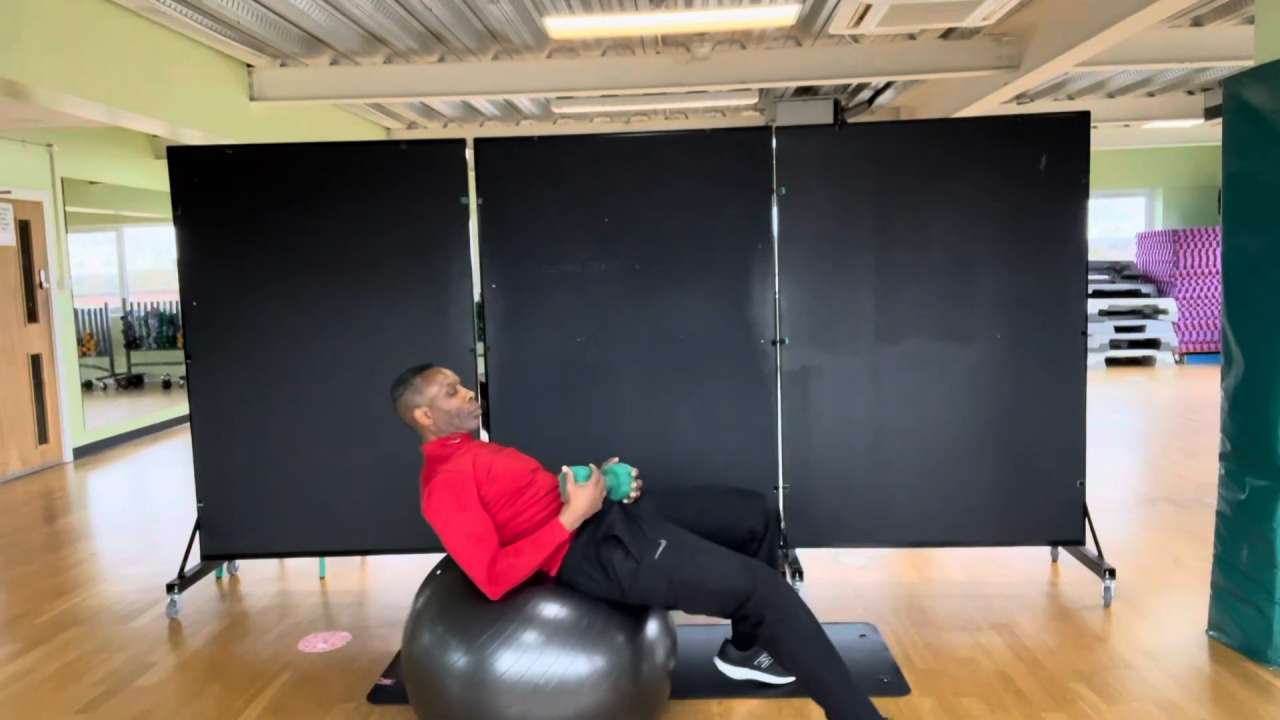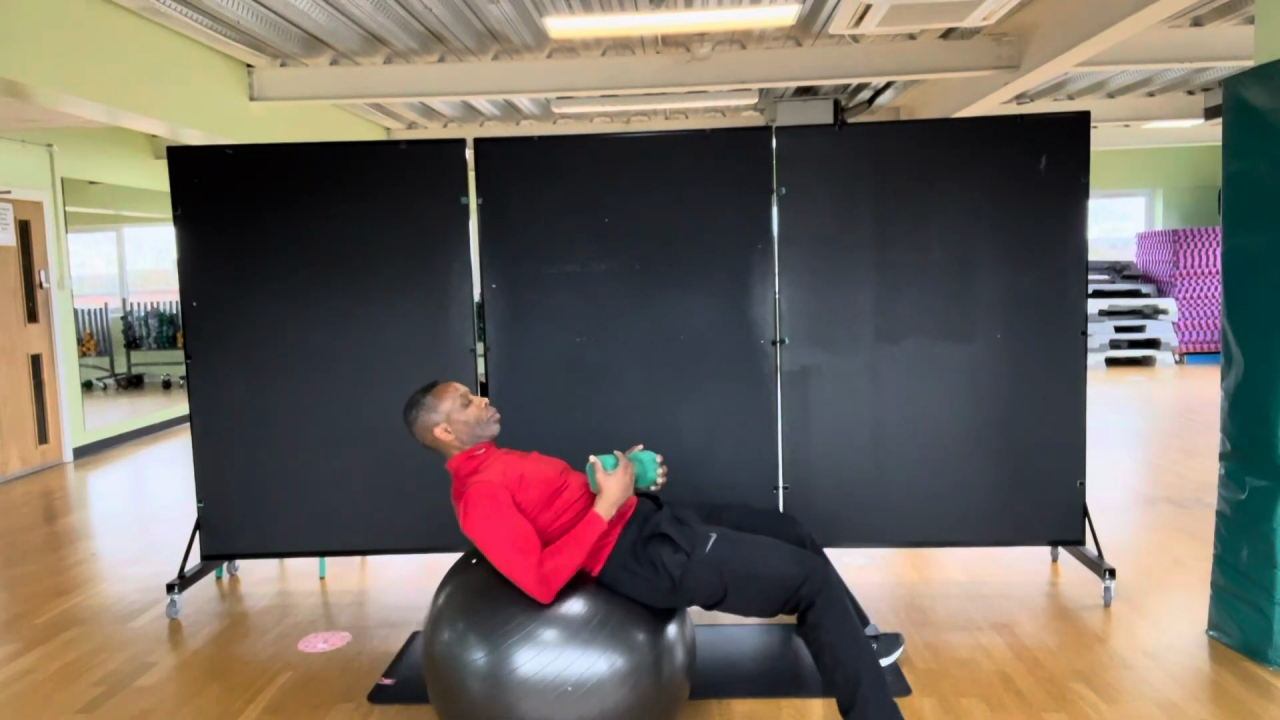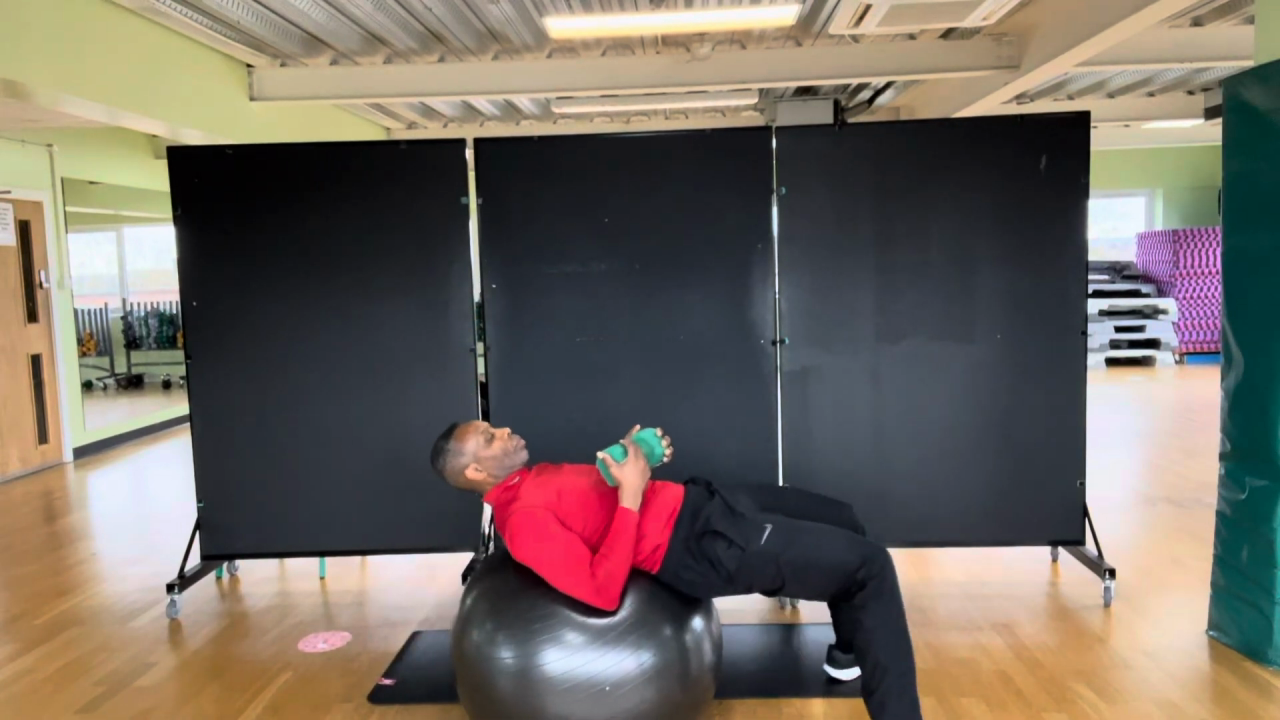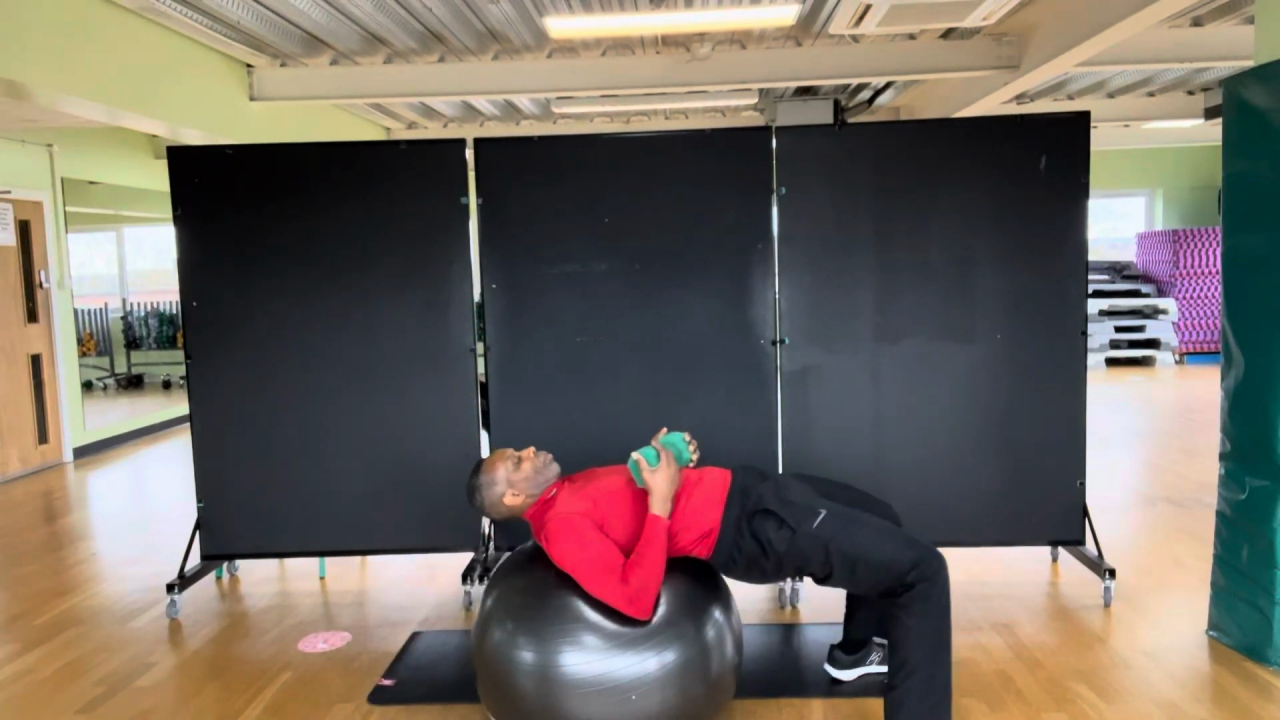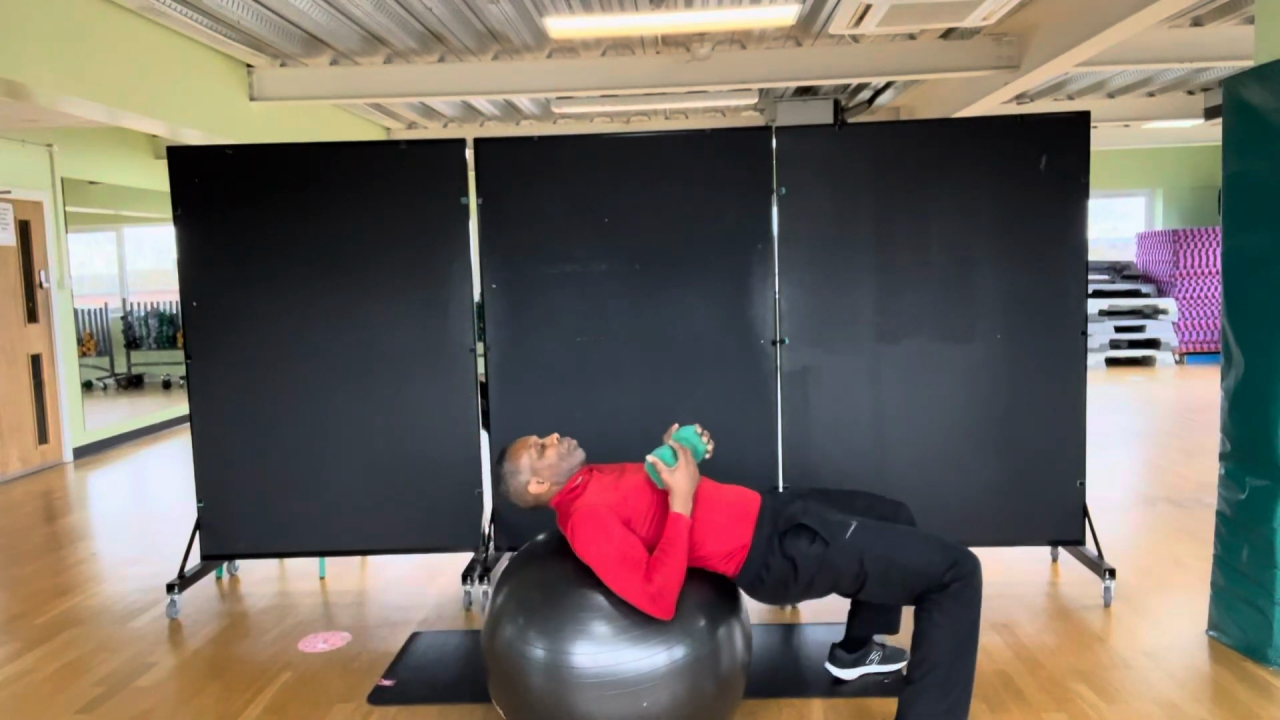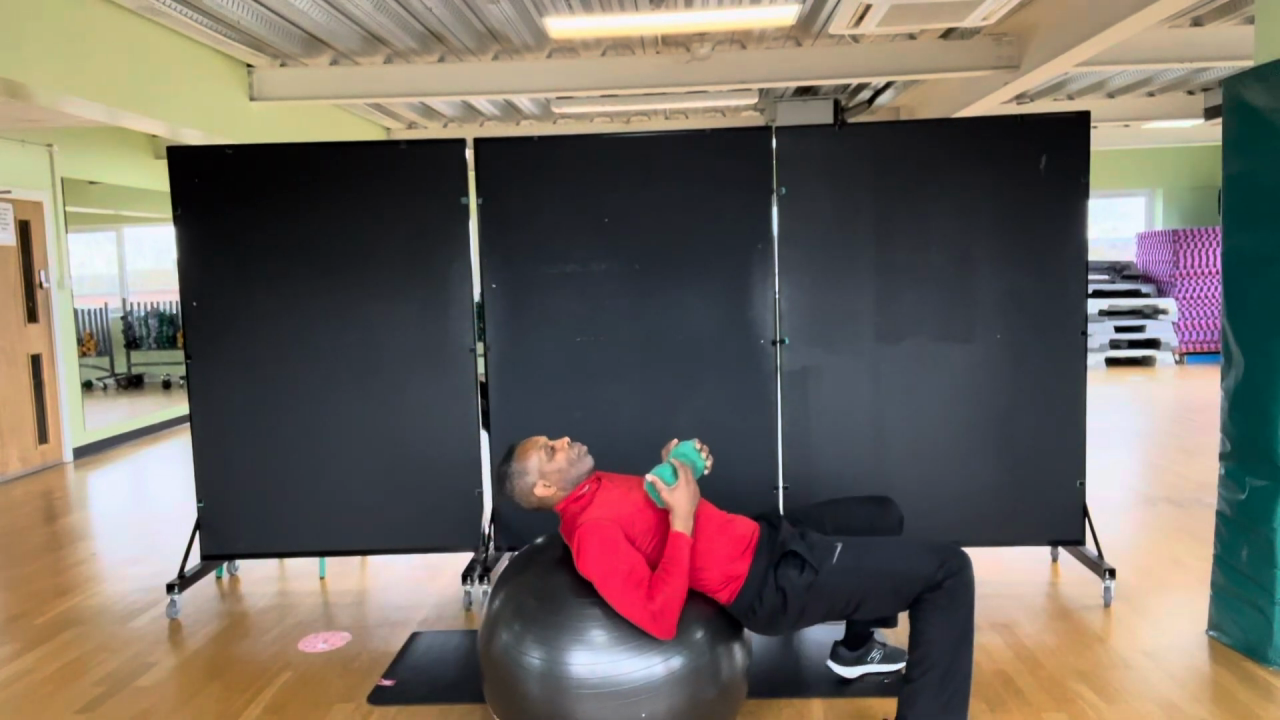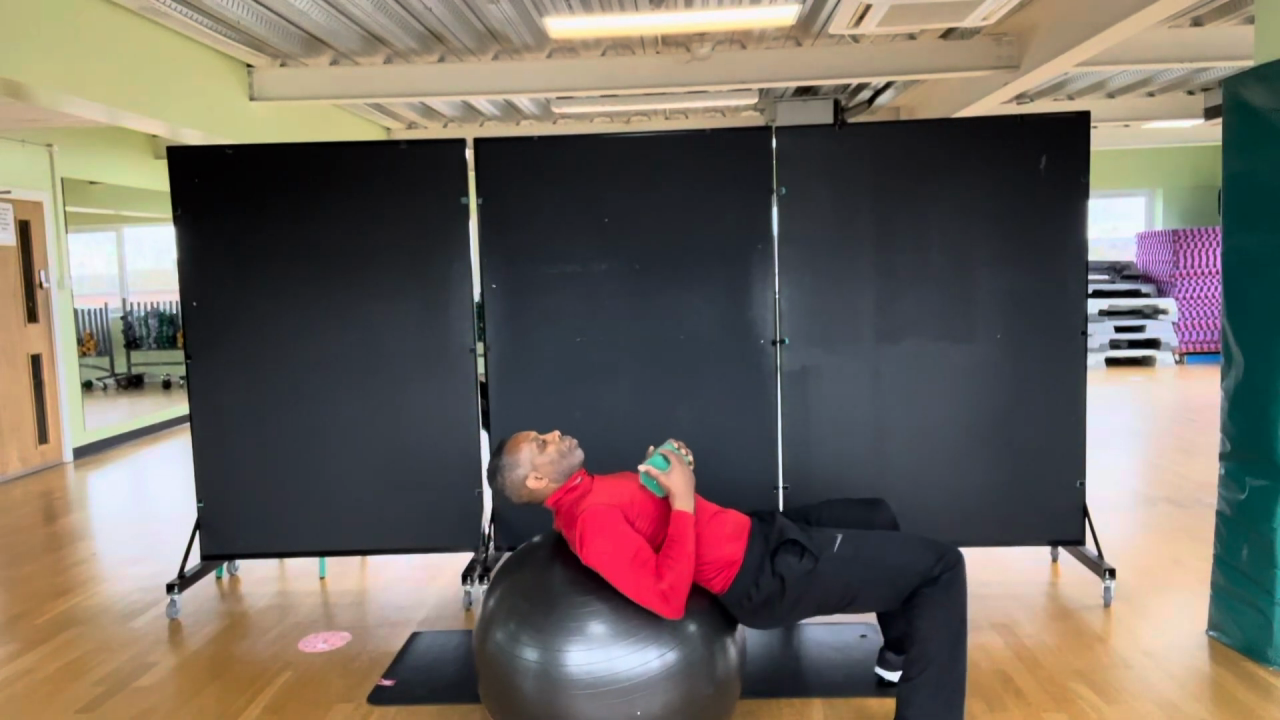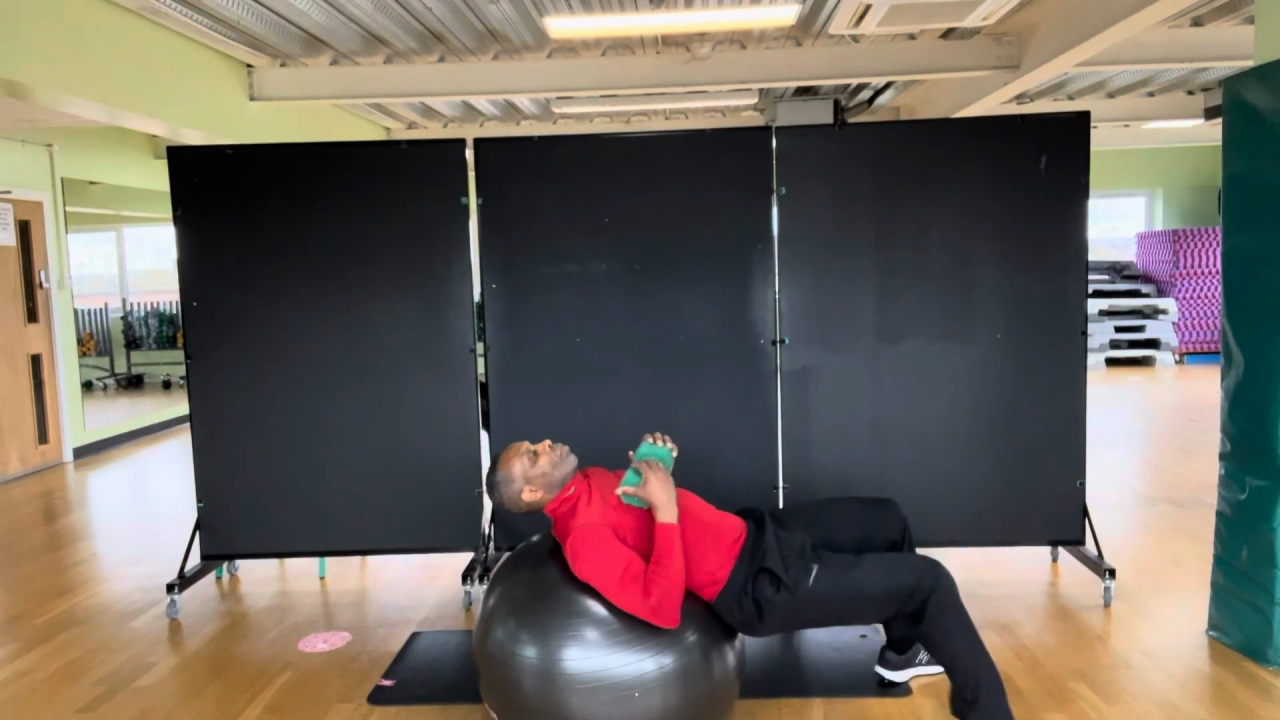
dt=0.3s
person 1, frame 1
left shoulder: (471, 453)
right shoulder: (446, 484)
right elbow: (494, 579)
left wrist: (605, 486)
right wrist: (574, 514)
left hip: (613, 516)
right hip: (599, 551)
left knee: (757, 513)
right knee: (762, 587)
left ankle: (744, 649)
person 1, frame 2
left shoulder: (492, 464)
right shoulder: (479, 495)
right elbow: (542, 580)
left wrist: (629, 479)
right wrist: (607, 504)
left hip: (648, 516)
right hip: (646, 554)
left knee: (787, 533)
right knee: (810, 580)
left ankle: (850, 642)
person 1, frame 3
left shoulder: (527, 481)
right shoulder: (523, 520)
right elbow: (604, 591)
left wrist: (633, 459)
right wrist: (631, 494)
left hip: (700, 504)
right hip: (706, 543)
left knee: (840, 521)
right knee: (870, 564)
left ankle: (849, 649)
person 1, frame 4
left shoulder: (563, 492)
right shoulder: (561, 526)
right elbow: (637, 599)
left wrist: (665, 462)
right wrist: (660, 499)
right hip: (754, 527)
left knee: (882, 525)
right knee: (921, 568)
left ankle: (855, 649)
person 1, frame 5
left shoulder: (589, 480)
right shoulder: (586, 517)
right elbow: (659, 598)
left wrist: (677, 456)
right wrist: (681, 496)
left hip: (770, 515)
right hip: (776, 554)
left knee: (895, 519)
right knee: (956, 570)
left ankle: (855, 650)
person 1, frame 6
left shoulder: (592, 488)
right shoulder: (592, 531)
right elbow: (660, 617)
left wrist: (674, 470)
right wrist: (682, 517)
left hip: (766, 538)
right hip: (771, 581)
left knee: (883, 515)
right knee: (947, 570)
left ankle: (855, 648)
person 1, frame 7
left shoulder: (580, 490)
right shoulder: (591, 520)
right elbow: (668, 598)
left wrist: (664, 470)
right wrist: (682, 497)
left hip: (758, 533)
right hip: (769, 571)
left knee: (877, 516)
right knee: (939, 564)
left ankle: (901, 652)
person 1, frame 8
left shoulder: (586, 484)
right shoulder: (582, 535)
right elbow: (664, 608)
left wrist: (653, 464)
right wrist: (665, 508)
left hip: (757, 530)
right hip: (761, 583)
left knee: (887, 518)
right knee: (927, 582)
left ankle: (903, 650)
